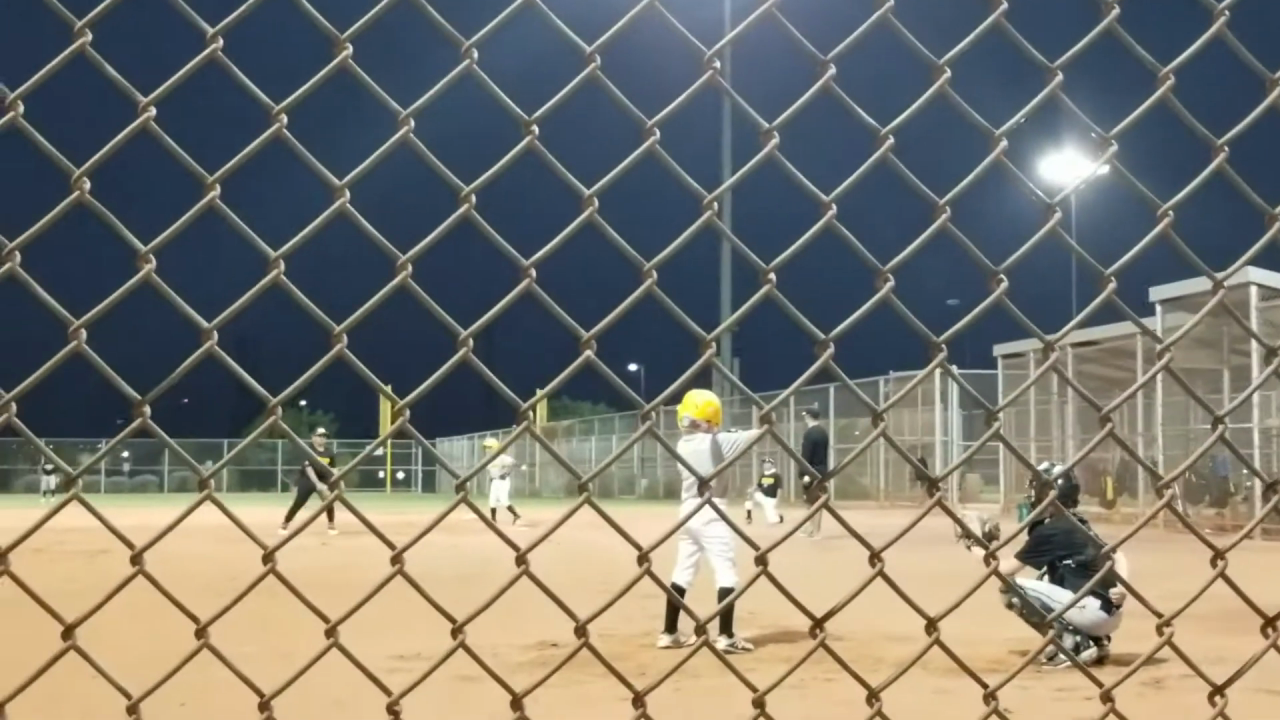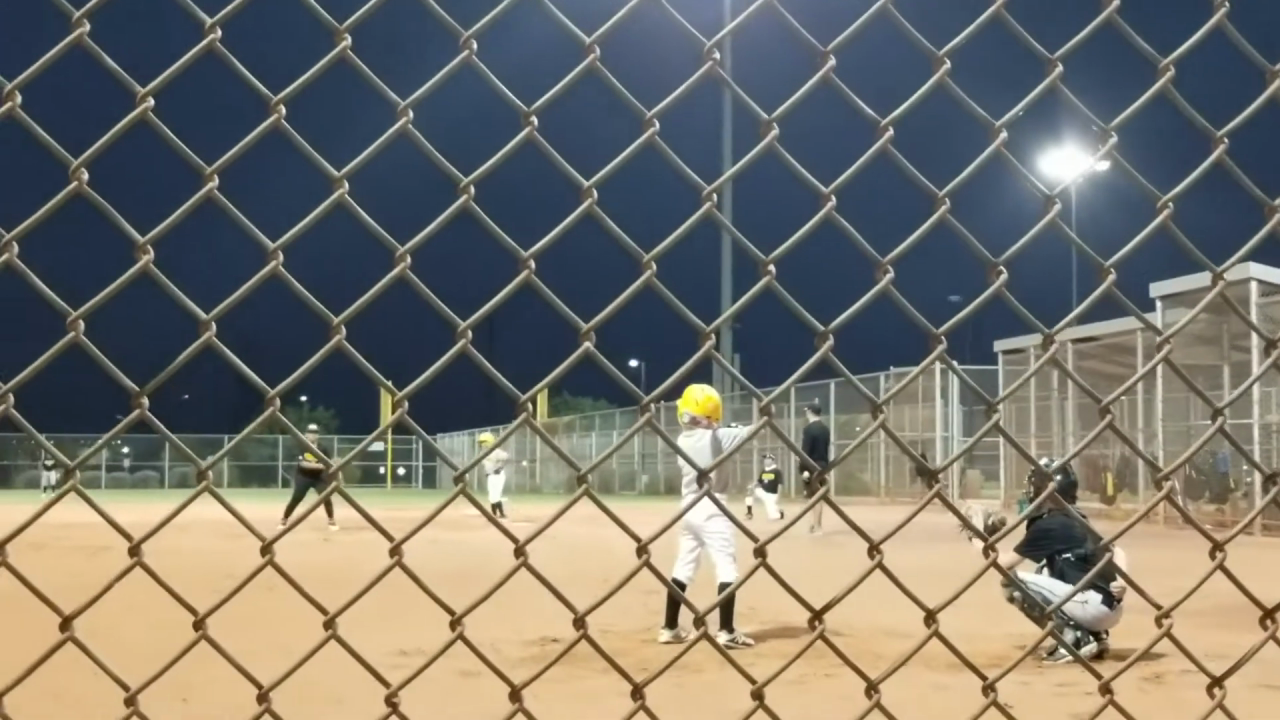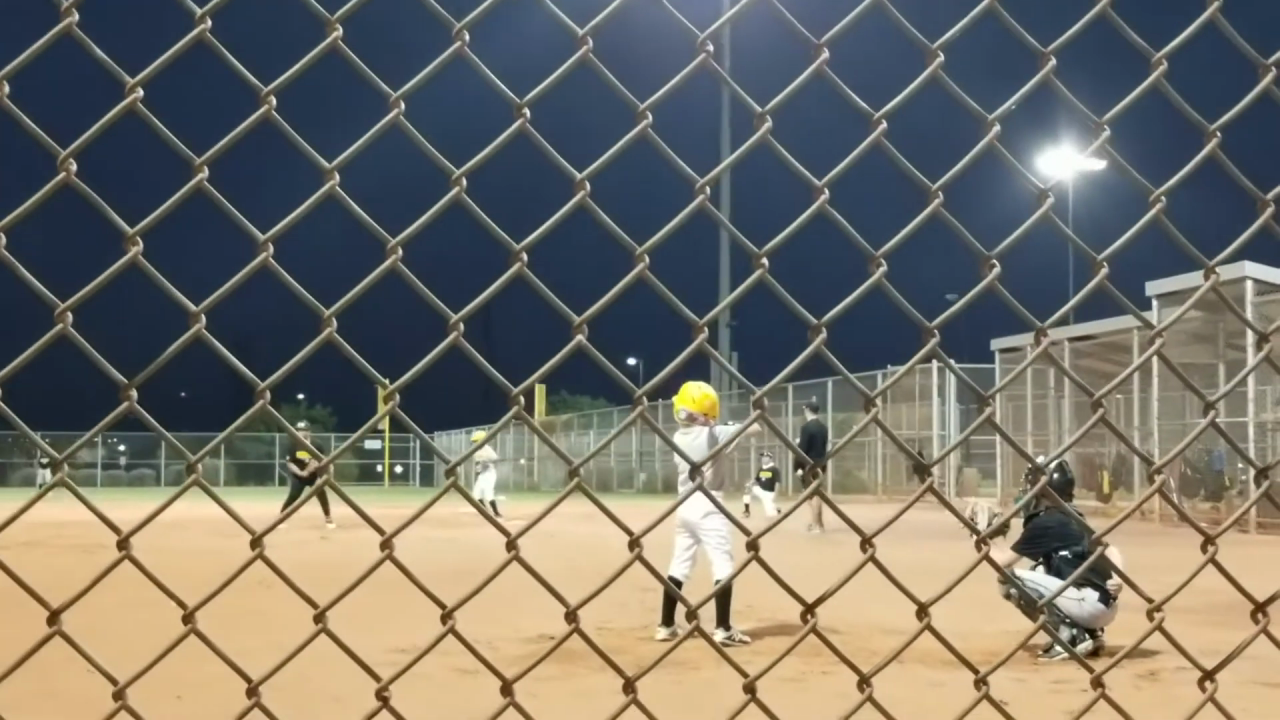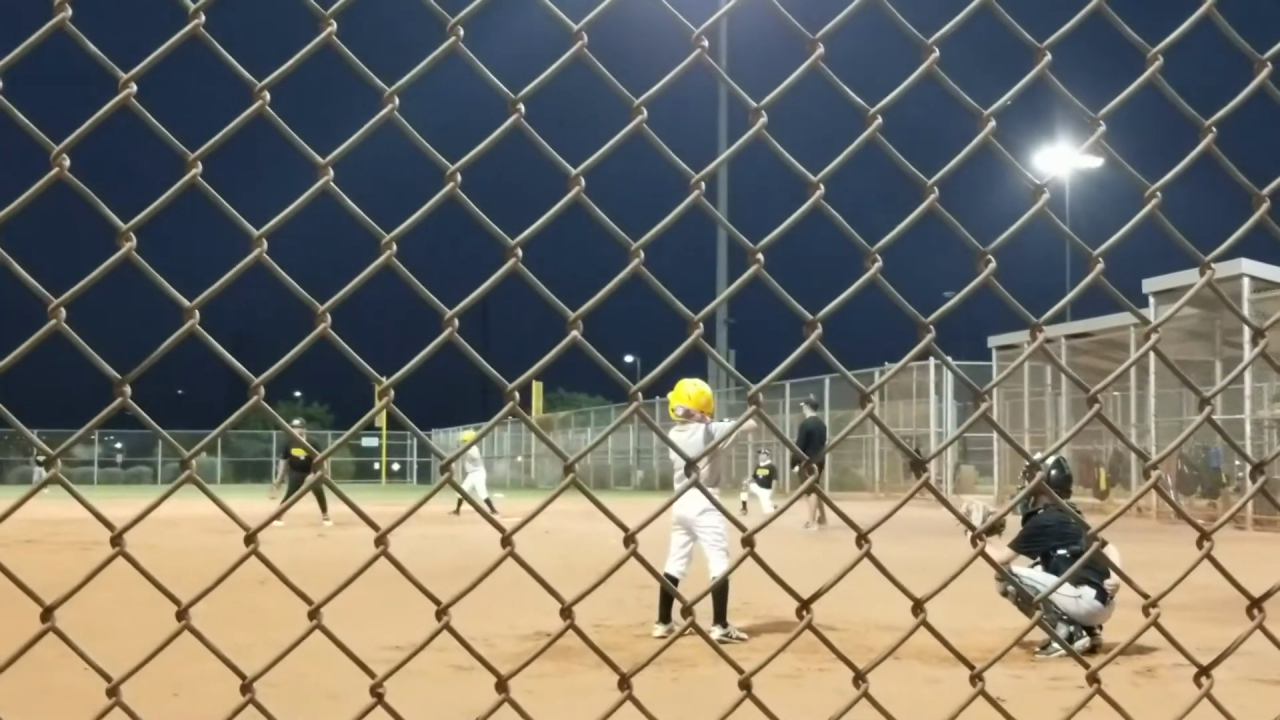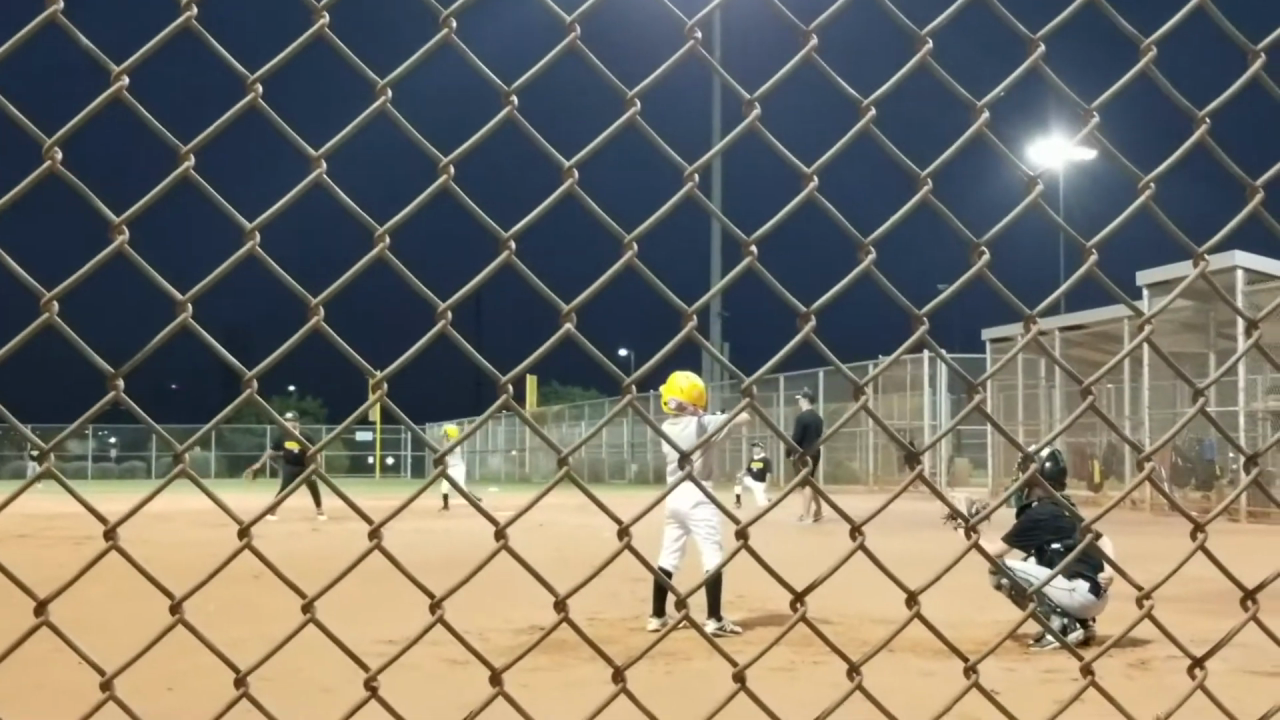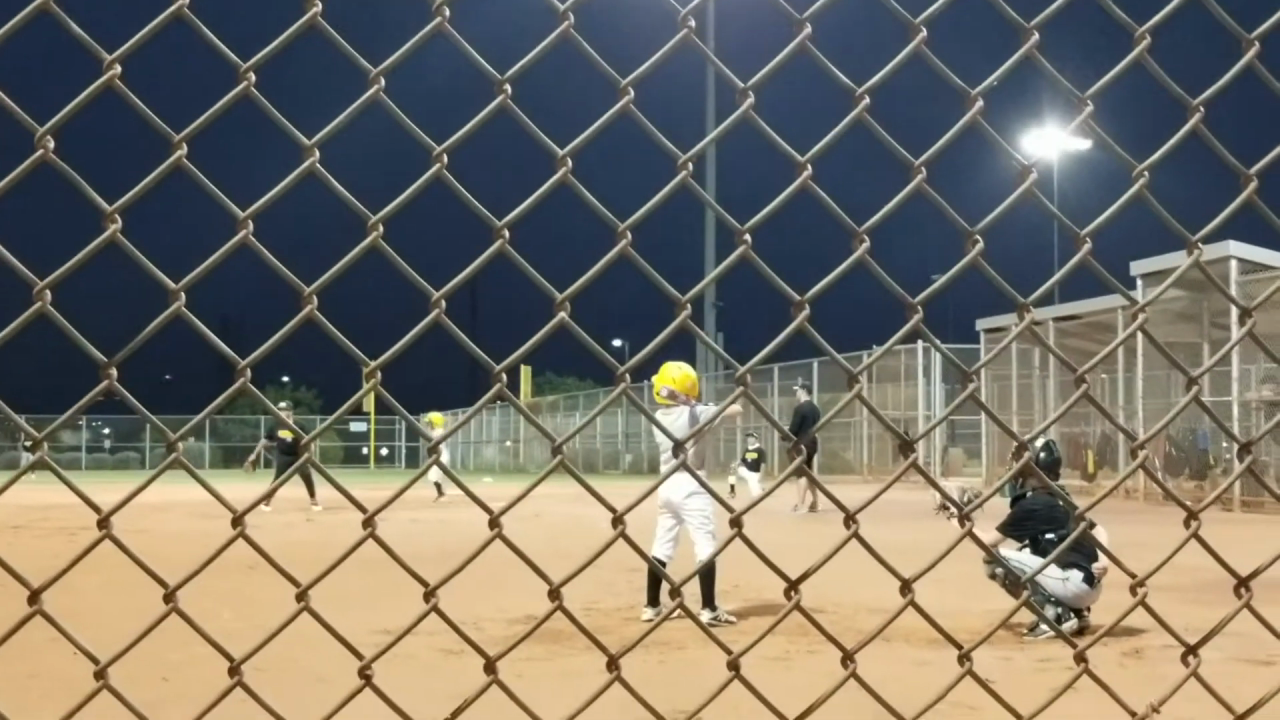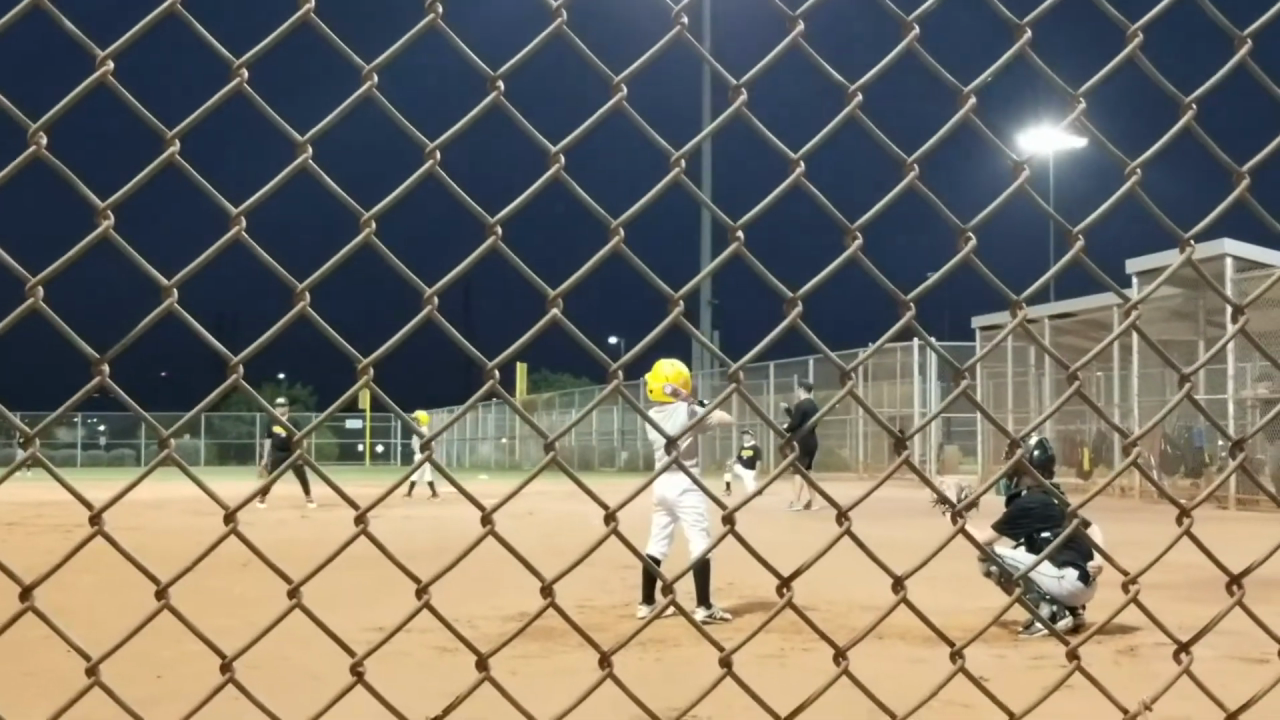
dt=0.2s
person 1, frame 1
left shoulder: (682, 444)
right shoulder: (717, 441)
right elbow: (757, 434)
right wrist: (756, 431)
left hip: (688, 512)
right hip: (711, 514)
left knee: (682, 572)
right knee: (726, 573)
left ankle: (669, 633)
right ankle: (725, 636)
person 1, frame 2
left shoulder: (682, 439)
right shoulder: (717, 437)
right wrist: (742, 428)
left hip: (688, 509)
right hip: (711, 509)
left knee: (682, 568)
right knee: (727, 568)
left ankle: (670, 628)
right ankle: (726, 632)
person 1, frame 3
left shoulder: (679, 437)
right shoulder: (713, 434)
right elbow: (755, 428)
right wrist: (730, 426)
left hip: (685, 507)
right hip: (708, 507)
left knee: (679, 565)
right knee: (723, 566)
left ankle: (666, 626)
right ankle: (723, 629)
person 1, frame 4
left shoulder: (674, 434)
right shoulder: (709, 431)
right elbow: (751, 424)
right wrist: (721, 423)
left hip: (680, 503)
right hip: (703, 504)
left knee: (675, 562)
right knee: (720, 563)
left ankle: (663, 623)
right ankle: (720, 626)
person 1, frame 5
left shoulder: (666, 427)
right shoulder: (702, 424)
right elbow: (744, 417)
right wrist: (719, 417)
left hip: (673, 497)
right hip: (696, 497)
left knee: (668, 556)
right knee: (713, 556)
left ankle: (657, 616)
right ankle: (714, 620)
person 1, frame 6
left shoulder: (659, 417)
right shoulder: (695, 413)
right elbow: (736, 409)
right wrist: (707, 408)
left hip: (667, 486)
right hip: (690, 487)
left knee: (662, 546)
right knee: (706, 546)
left ankle: (652, 606)
right ankle: (709, 610)
person 1, frame 7
left shoulder: (652, 415)
right shoulder: (687, 411)
right elbow: (726, 420)
right wrist: (703, 408)
left hip: (661, 484)
right hip: (685, 485)
left knee: (657, 543)
right knee: (700, 544)
left ankle: (647, 604)
right ankle: (704, 607)
person 2, frame 1
left shoulder: (1048, 531)
right shoulder: (1079, 526)
left elbow: (1005, 570)
right elbow: (1119, 558)
left wrist: (975, 547)
right wrist: (1121, 588)
left hip: (1093, 612)
right hip: (1108, 613)
left knee: (1011, 588)
right knee: (1046, 580)
left ankle: (1074, 643)
right ankle: (1095, 640)
person 2, frame 2
left shoulder: (1046, 525)
right shoulder: (1078, 522)
left elbow: (1005, 563)
right elbow: (1117, 553)
left wrist: (978, 540)
right wrist: (1121, 582)
left hip: (1094, 607)
right hip: (1108, 608)
left knee: (1013, 582)
right knee: (1043, 575)
left ankle: (1075, 637)
right ankle: (1094, 635)
person 2, frame 3
left shoulder: (1043, 523)
right shoulder: (1073, 519)
left elbow: (1002, 561)
right elbow: (1111, 552)
right wrist: (1117, 580)
left hip: (1090, 603)
right hip: (1101, 604)
left knee: (1009, 579)
left ankle: (1071, 635)
right ankle: (1090, 633)
person 2, frame 4
left shoulder: (1042, 521)
right shoulder: (1071, 517)
left elbow: (1000, 558)
right elbow: (1110, 549)
right wrist: (1115, 578)
left hip: (1088, 601)
right hip: (1099, 601)
left knee: (1007, 576)
left ankle: (1067, 632)
right ankle: (1088, 629)
person 2, frame 5
left shoulder: (1036, 515)
right shoulder: (1065, 510)
left elbow: (994, 552)
right elbow: (1105, 543)
left wrist: (964, 530)
right wrist: (1107, 572)
left hip: (1081, 594)
right hip: (1091, 594)
left knee: (1000, 569)
left ankle: (1059, 625)
right ankle: (1081, 622)
person 2, frame 6
left shoulder: (1030, 505)
right shoulder: (1059, 501)
left elbow: (987, 541)
right elbow: (1098, 531)
left wrist: (957, 520)
right wrist: (1102, 560)
left hip: (1074, 584)
right hip: (1086, 587)
left knee: (993, 559)
left ankle: (1055, 613)
right ankle: (1075, 612)
person 2, frame 7
left shoulder: (1026, 503)
right shoulder: (1053, 498)
left elbow: (984, 540)
right elbow: (1093, 530)
right wrist: (1099, 560)
left hip: (1071, 582)
right hip: (1082, 583)
left knee: (990, 556)
left ankle: (1050, 612)
right ankle: (1072, 609)
